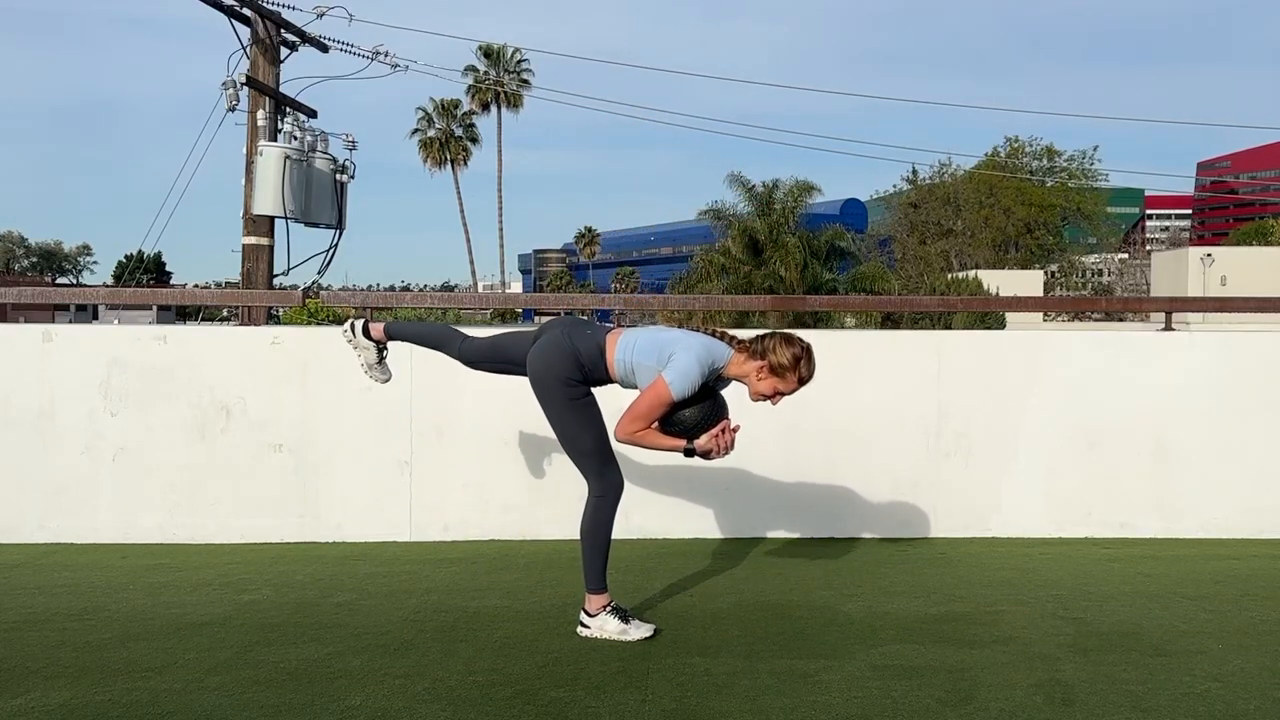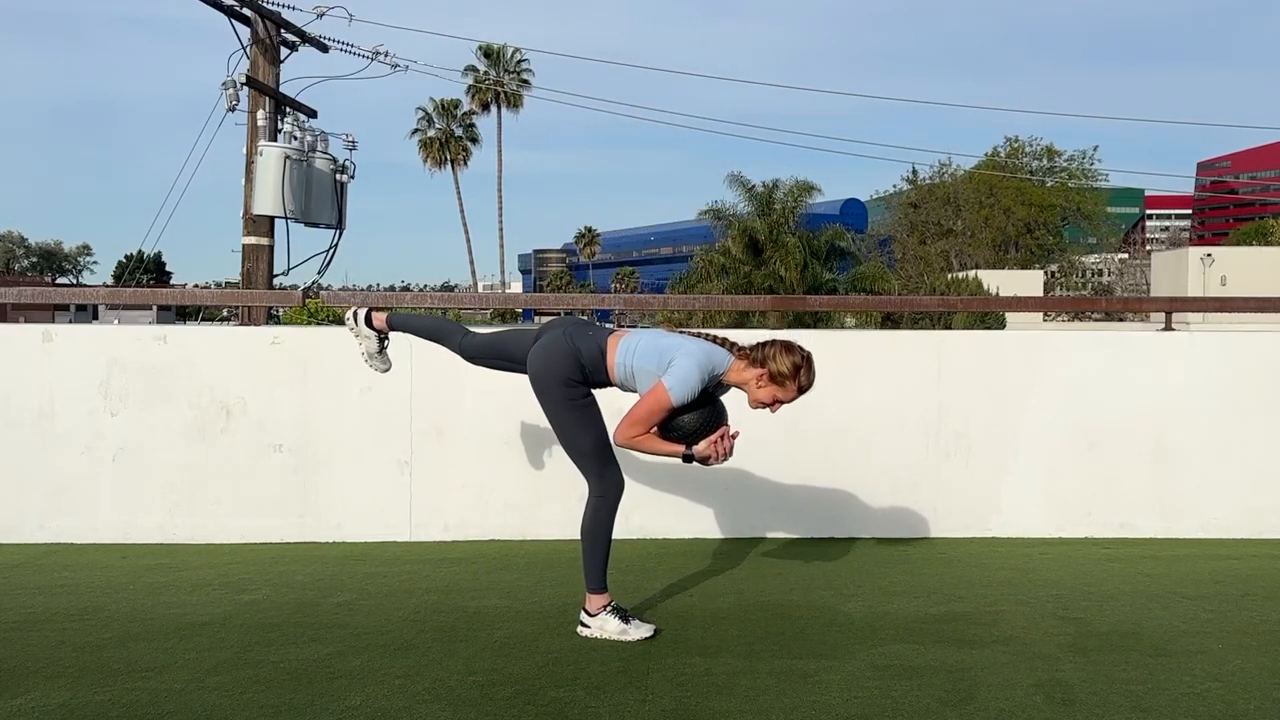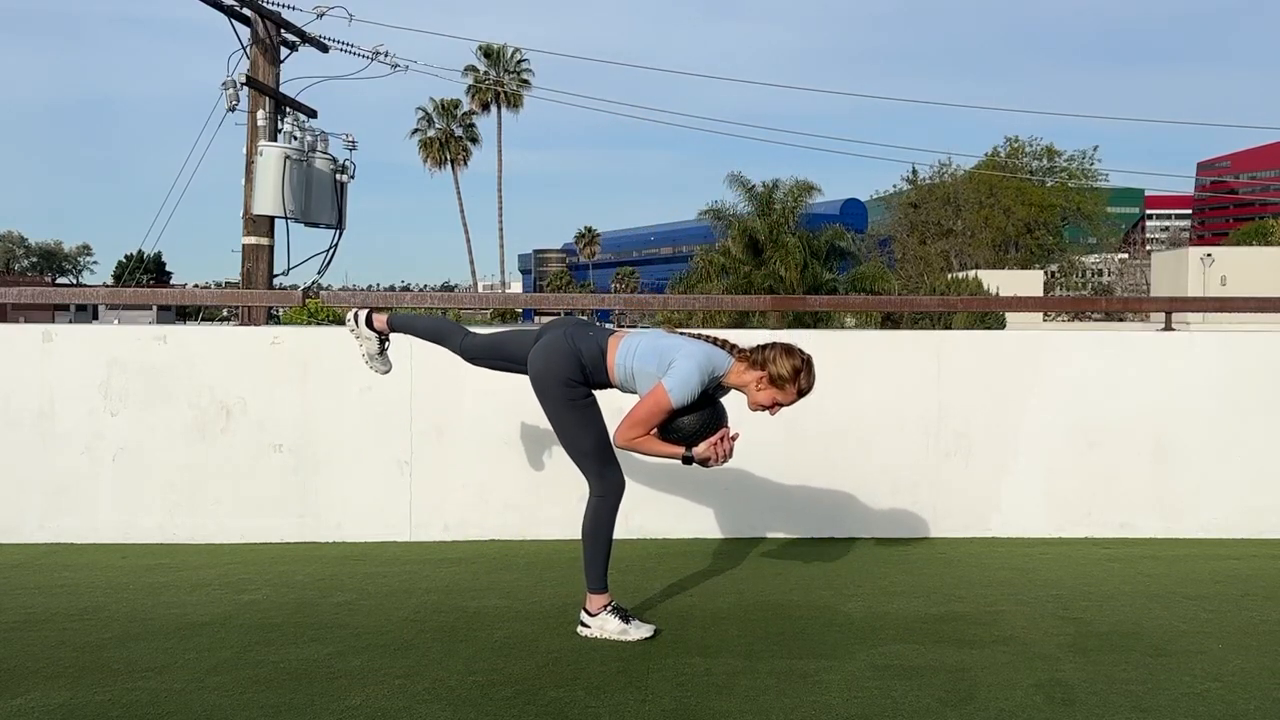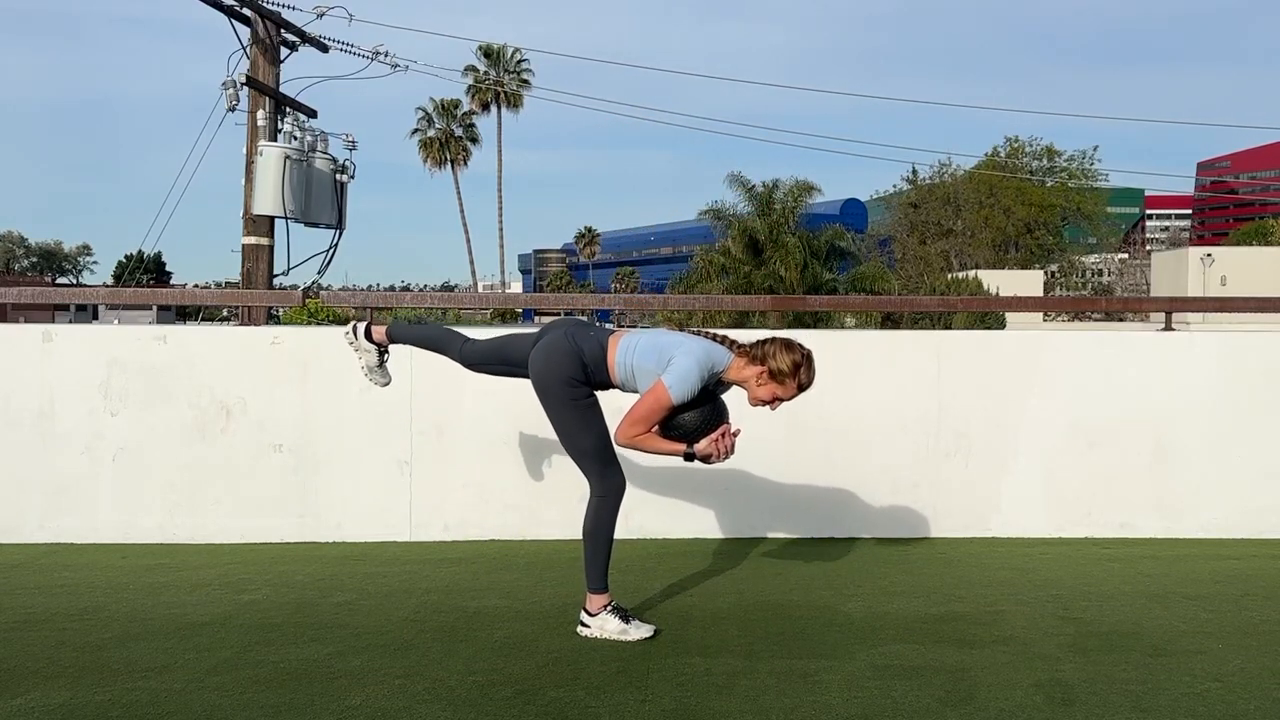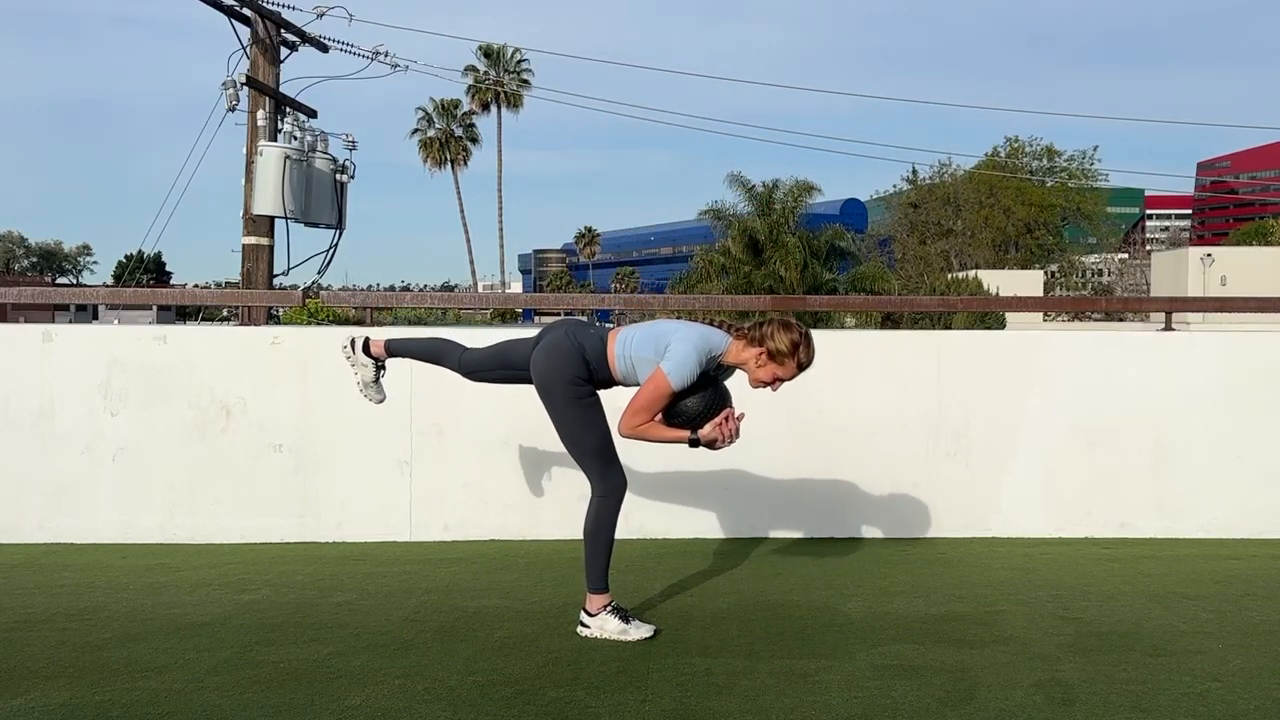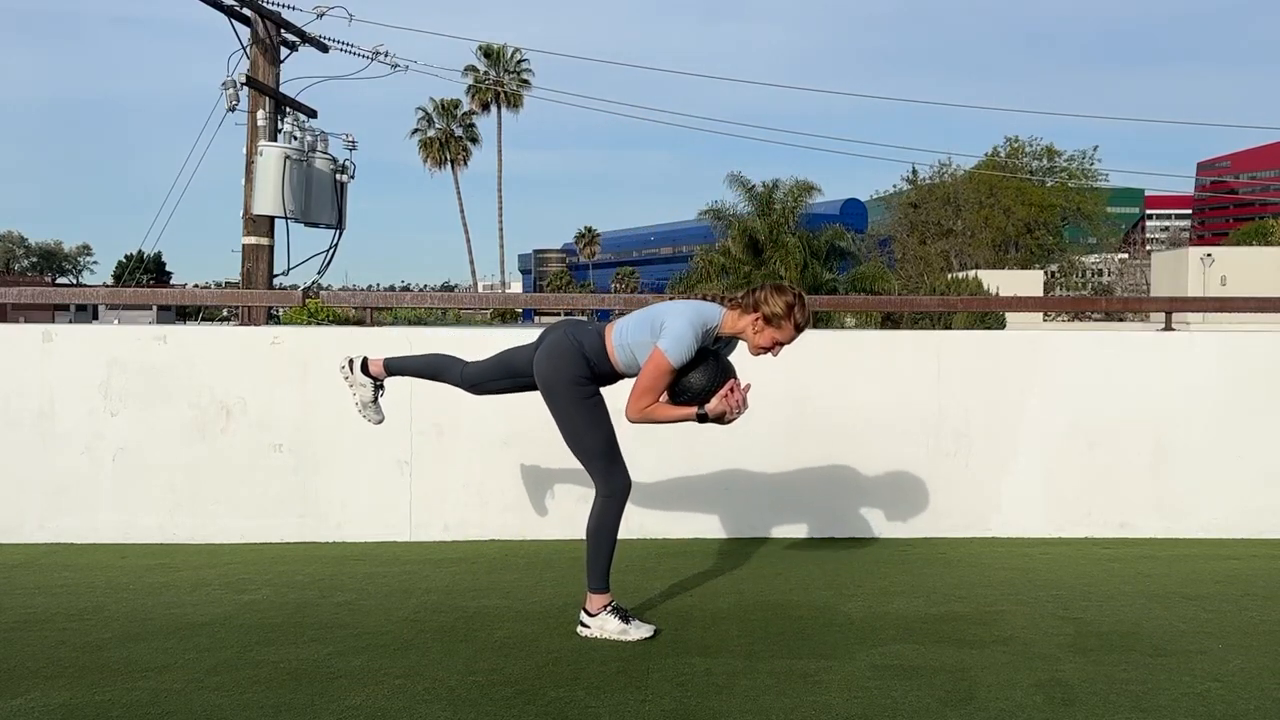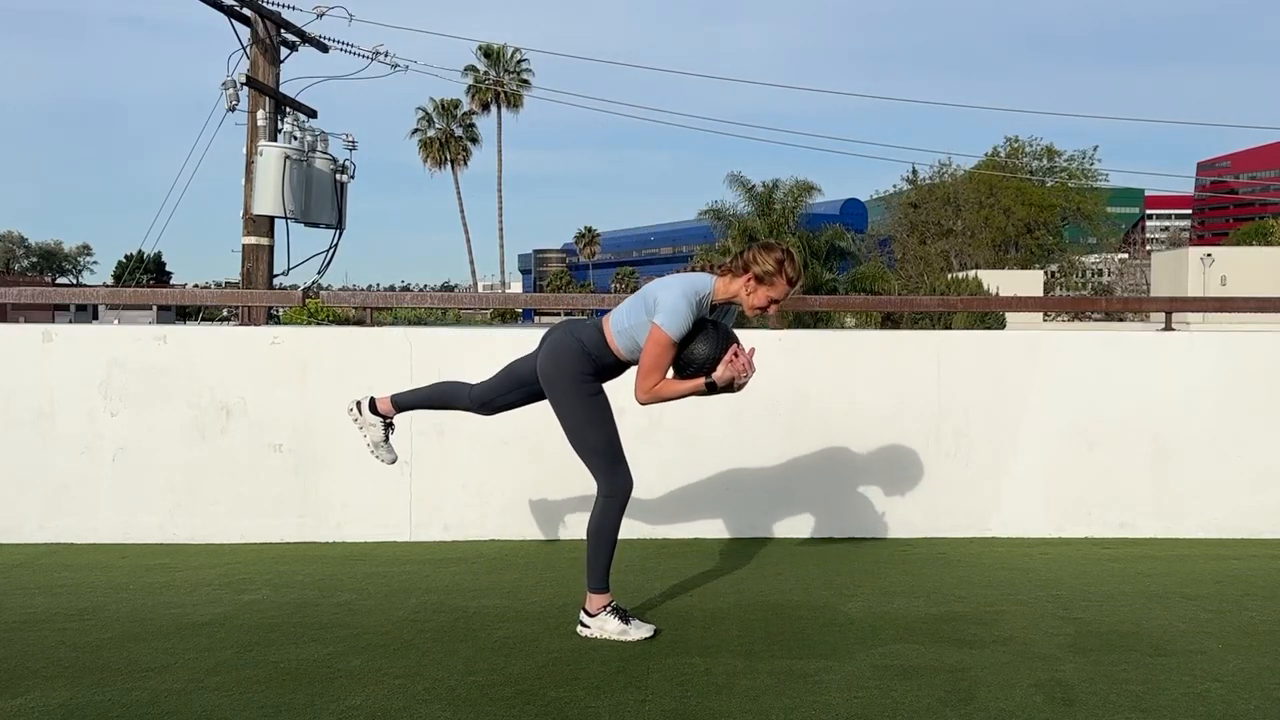
dt=0.1s
person 1, frame 1
left shoulder: (723, 360)
right shoulder: (696, 367)
left elbow: (664, 413)
right elbow: (628, 429)
left wrist: (707, 438)
right wrist: (695, 447)
left hip: (568, 338)
right hip: (560, 367)
left knee: (469, 350)
right knee: (606, 485)
left ankle: (372, 332)
right ankle: (596, 612)
person 1, frame 2
left shoulder: (722, 365)
right shoulder: (694, 373)
left elbow: (669, 418)
right elbow: (627, 434)
left wrist: (705, 444)
right wrist: (692, 452)
left hip: (567, 338)
right hip: (560, 366)
left knee: (470, 345)
right knee: (606, 485)
left ankle: (375, 322)
right ankle: (596, 611)
person 1, frame 3
left shoulder: (722, 366)
right shoulder: (695, 374)
left elbow: (666, 420)
right elbow: (626, 435)
left wrist: (705, 444)
right wrist: (692, 456)
left hip: (567, 339)
right hip: (560, 367)
left knee: (471, 346)
right knee: (607, 485)
left ankle: (375, 324)
right ankle: (596, 610)
person 1, frame 4
left shoulder: (722, 362)
right shoulder: (695, 370)
left elbow: (668, 419)
right elbow: (627, 434)
left wrist: (707, 443)
right wrist: (694, 451)
left hip: (569, 339)
right hip: (562, 367)
left knee: (470, 353)
right knee: (608, 485)
left ankle: (375, 335)
right ankle: (596, 610)
person 1, frame 5
left shoulder: (721, 348)
right shoulder: (694, 352)
left elbow: (675, 407)
right elbow: (631, 425)
left wrist: (711, 431)
right wrist: (699, 437)
left hip: (569, 342)
right hip: (564, 368)
left knee: (470, 360)
right knee: (610, 486)
left ankle: (373, 349)
right ankle: (595, 611)
person 1, frame 6
left shoulder: (719, 324)
right shoulder: (690, 329)
left elbow: (671, 393)
right elbow: (637, 409)
left wrist: (715, 409)
right wrist: (704, 412)
left hip: (567, 342)
right hip: (566, 367)
left knee: (471, 377)
right knee: (614, 484)
left ankle: (372, 371)
right ankle: (596, 610)
person 1, frame 7
left shoulder: (714, 299)
right shoulder: (683, 298)
right elbow: (647, 391)
left wrist: (726, 377)
right wrist: (713, 380)
left hip: (568, 348)
right hip: (573, 368)
left knee: (482, 399)
right knee: (616, 485)
left ankle: (379, 408)
right ankle: (596, 612)
